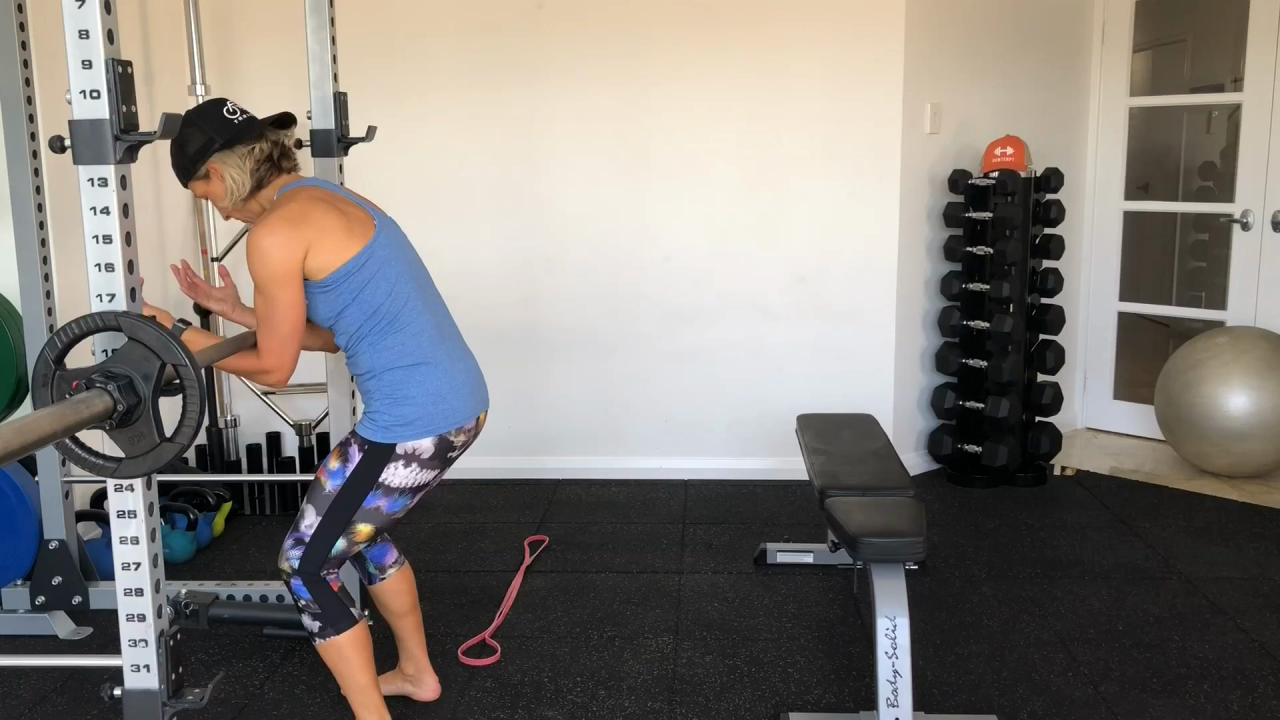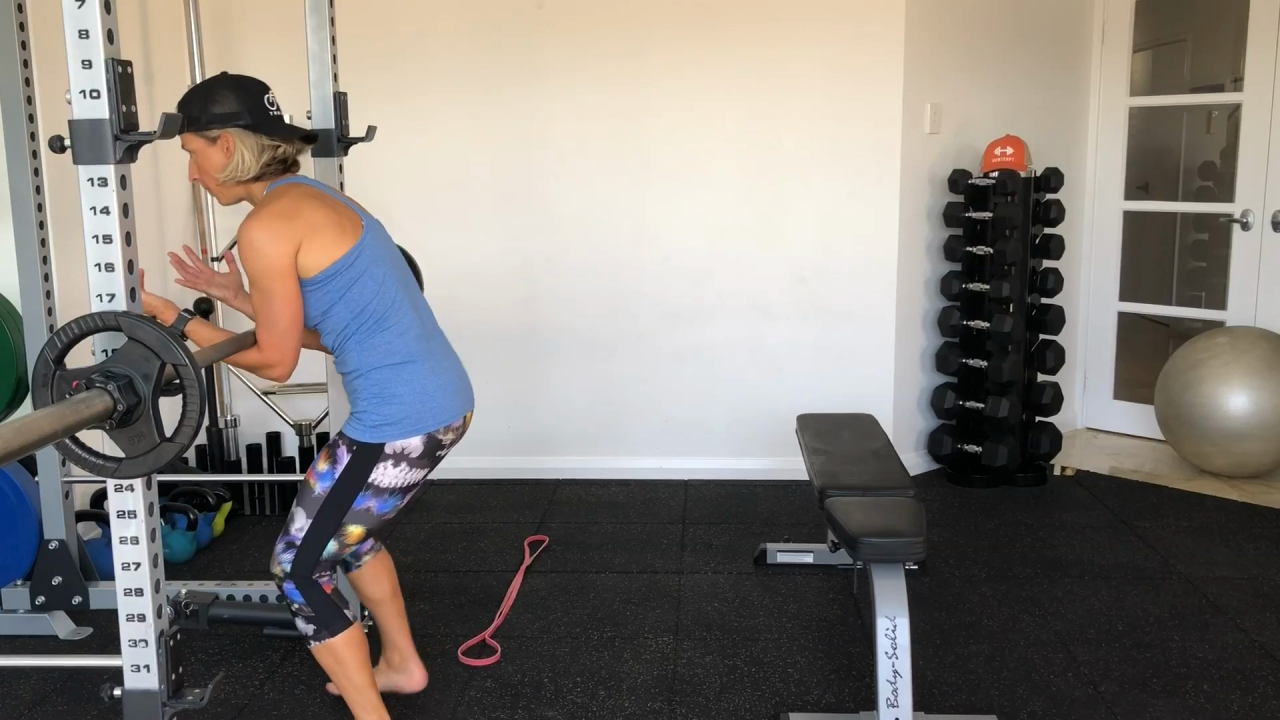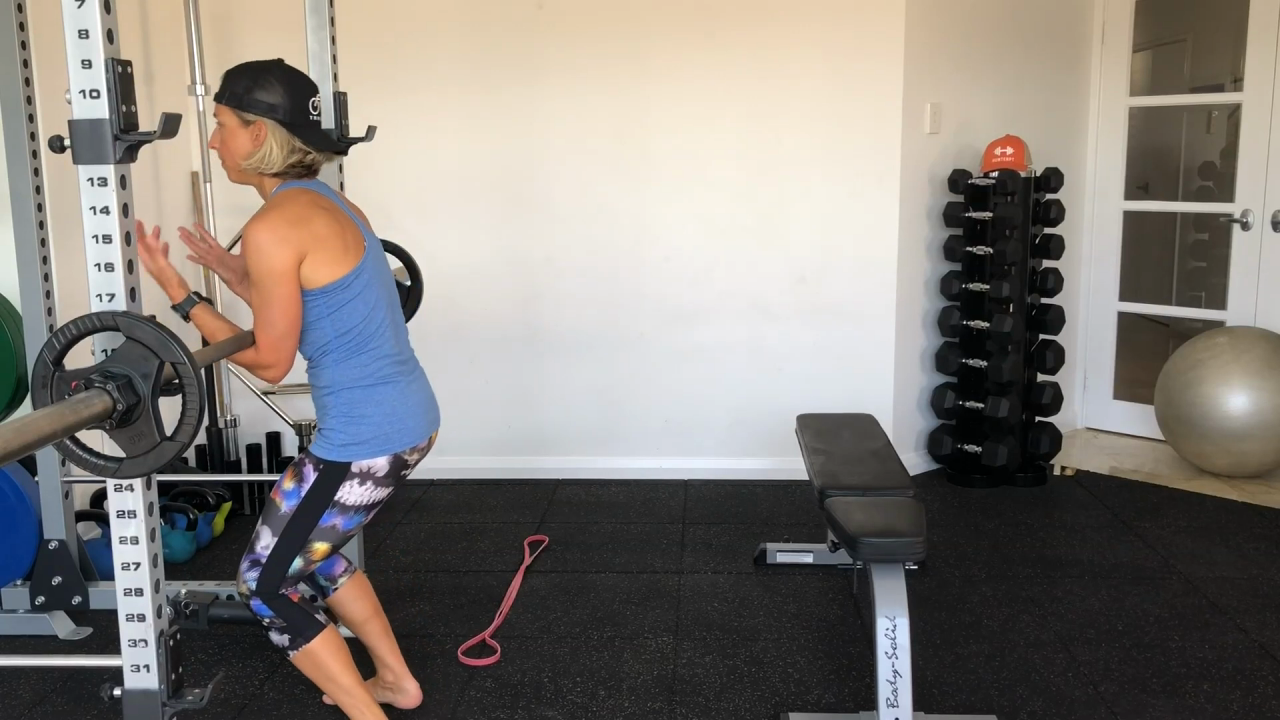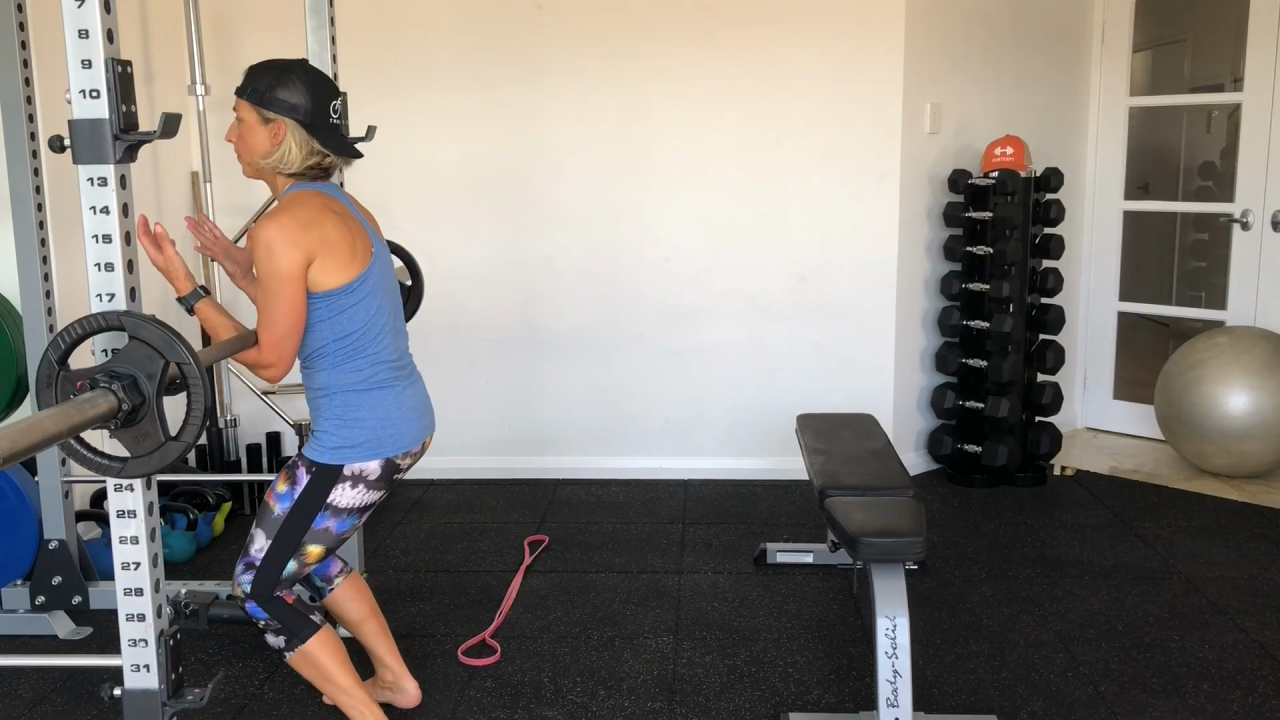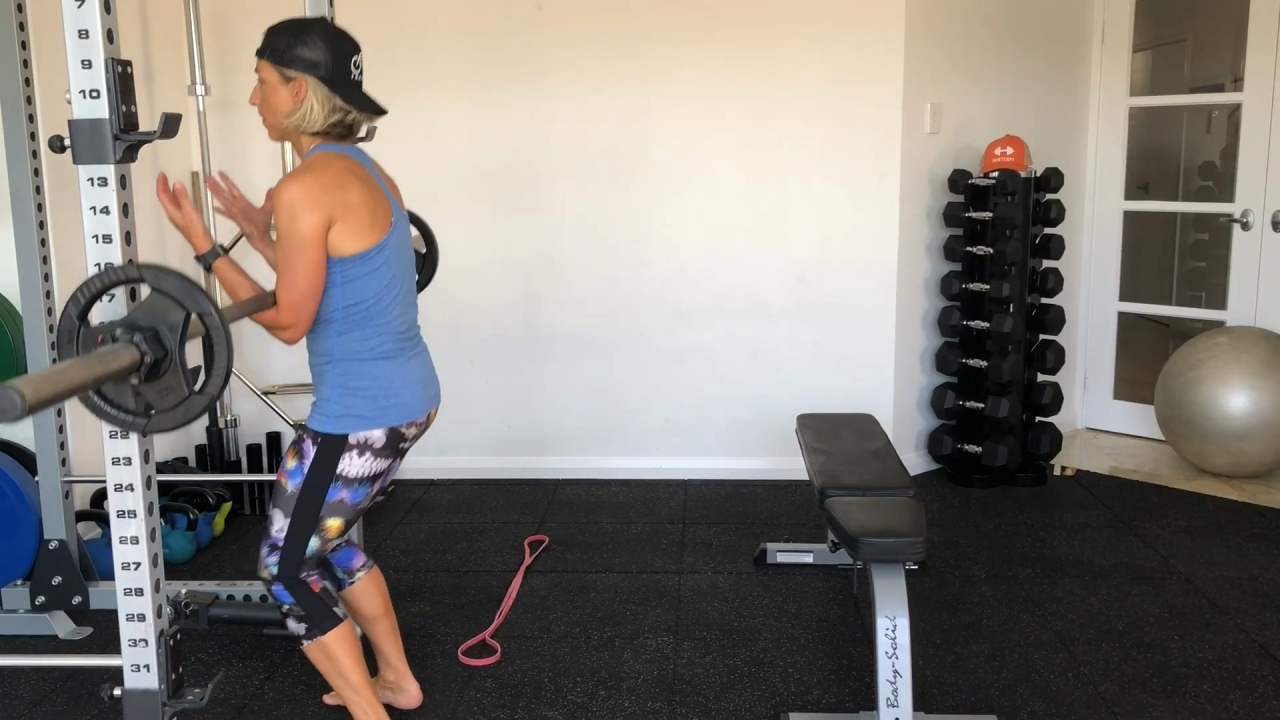
dt=0.5s
person 1, frame 1
left shoulder: (275, 230)
right shoulder: (327, 201)
left elbow: (273, 368)
left wrist: (170, 328)
right wrist: (237, 311)
left hip: (413, 422)
right hip: (457, 401)
left knee: (305, 565)
right knee: (356, 530)
person 1, frame 2
left shoulder: (267, 226)
right shoulder: (315, 200)
left elbow: (275, 361)
left wrist: (169, 315)
right wrist: (240, 297)
left hip: (399, 420)
right hip: (440, 399)
left knee: (298, 569)
right knee: (341, 527)
right ankle: (402, 664)
person 1, frame 3
left shoulder: (273, 226)
right shoulder: (328, 205)
left elbow: (270, 361)
left wrist: (177, 292)
right wrist: (235, 276)
left hip: (365, 438)
right hip: (407, 418)
left knee: (265, 582)
right knee: (306, 548)
person 1, frame 4
left shoulder: (283, 228)
right shoulder: (339, 207)
left elbow: (272, 360)
left wrist: (184, 285)
right wrist: (241, 272)
left hip: (358, 442)
right hip: (400, 422)
left knee: (260, 585)
right knee: (301, 549)
person 1, frame 5
left shoulder: (306, 187)
right shoulder: (363, 171)
left elbow: (290, 321)
left wrist: (203, 245)
right wrist: (259, 235)
left hip: (359, 413)
right hip: (406, 396)
left knee: (287, 568)
right knee: (324, 542)
